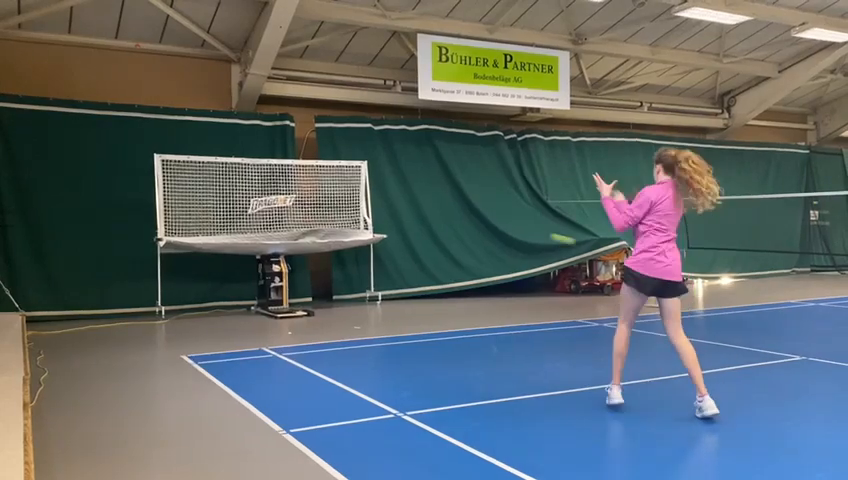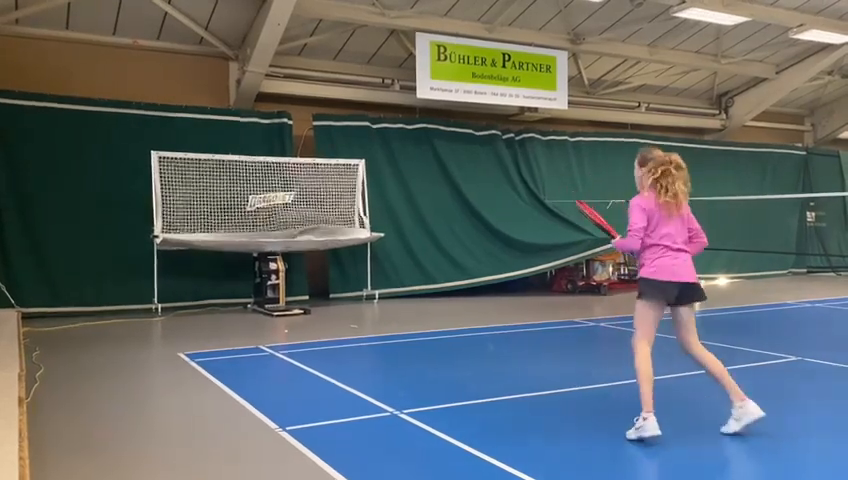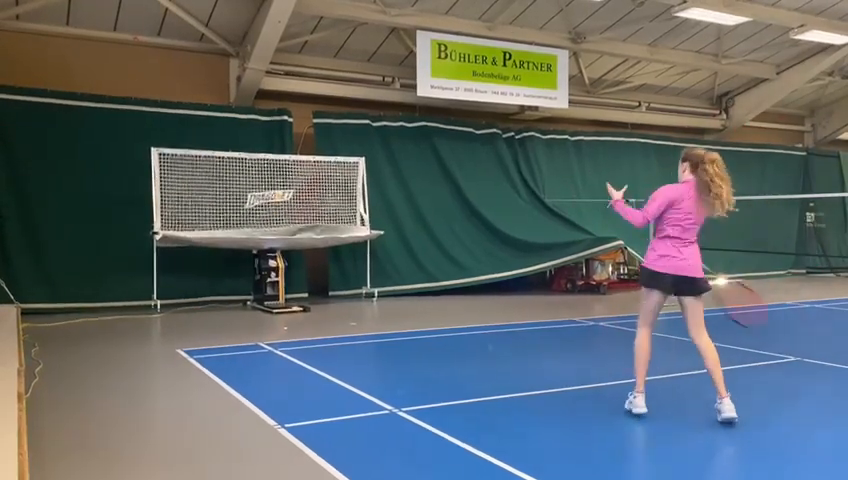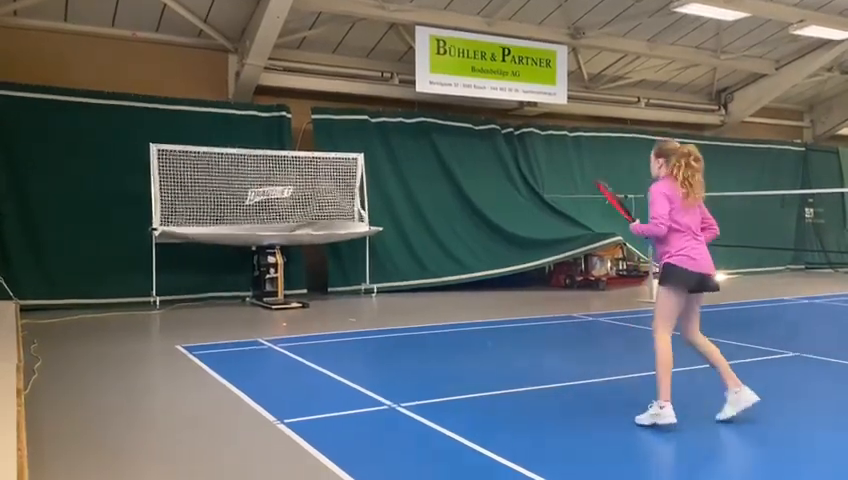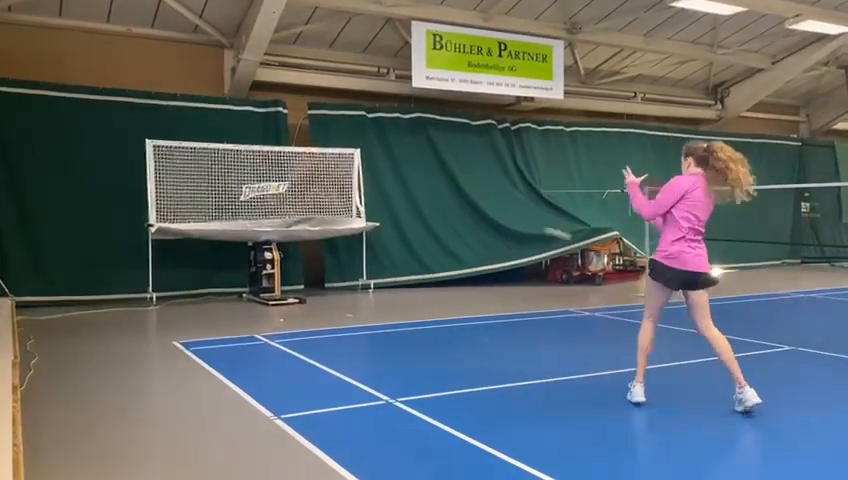
dt=1s
person 1, frame 1
left shoulder: (650, 193)
right shoulder: (680, 196)
left elbow: (622, 224)
left wrist: (606, 196)
right wrist: (624, 204)
left hip: (643, 268)
right hip: (670, 272)
left knee: (624, 326)
right knee: (677, 335)
left ankle: (616, 388)
right ankle: (703, 398)
person 1, frame 2
left shoulder: (640, 202)
right shoulder: (678, 201)
left elbow: (634, 243)
right elbow: (700, 241)
left wrist: (617, 243)
left hip: (657, 277)
right hip: (685, 277)
left knee: (641, 346)
right knee: (692, 346)
left ankle: (647, 418)
right ankle: (742, 404)
person 1, frame 3
left shoulder: (669, 192)
right shoulder: (706, 198)
left elbow: (641, 220)
left wrist: (618, 202)
left hip: (660, 268)
right hip: (691, 271)
left knee: (644, 330)
right knee: (699, 335)
left ankle: (639, 396)
right ankle: (724, 400)
person 1, frame 4
left shoulder: (659, 188)
right shoulder: (690, 191)
left elbow: (659, 227)
right elbow: (711, 229)
left wrist: (636, 227)
left hip: (679, 265)
right hip: (700, 266)
left knee: (661, 333)
right knee: (692, 334)
left ankle: (663, 407)
right ankle: (738, 391)
person 1, frame 5
left shoulder: (681, 183)
right shoulder: (709, 191)
left elbow: (648, 212)
left wrist: (633, 187)
right wrist: (663, 222)
left hip: (670, 261)
right hip: (696, 265)
left knee: (649, 320)
right knee: (707, 328)
left ankle: (639, 384)
right ankle: (743, 389)
